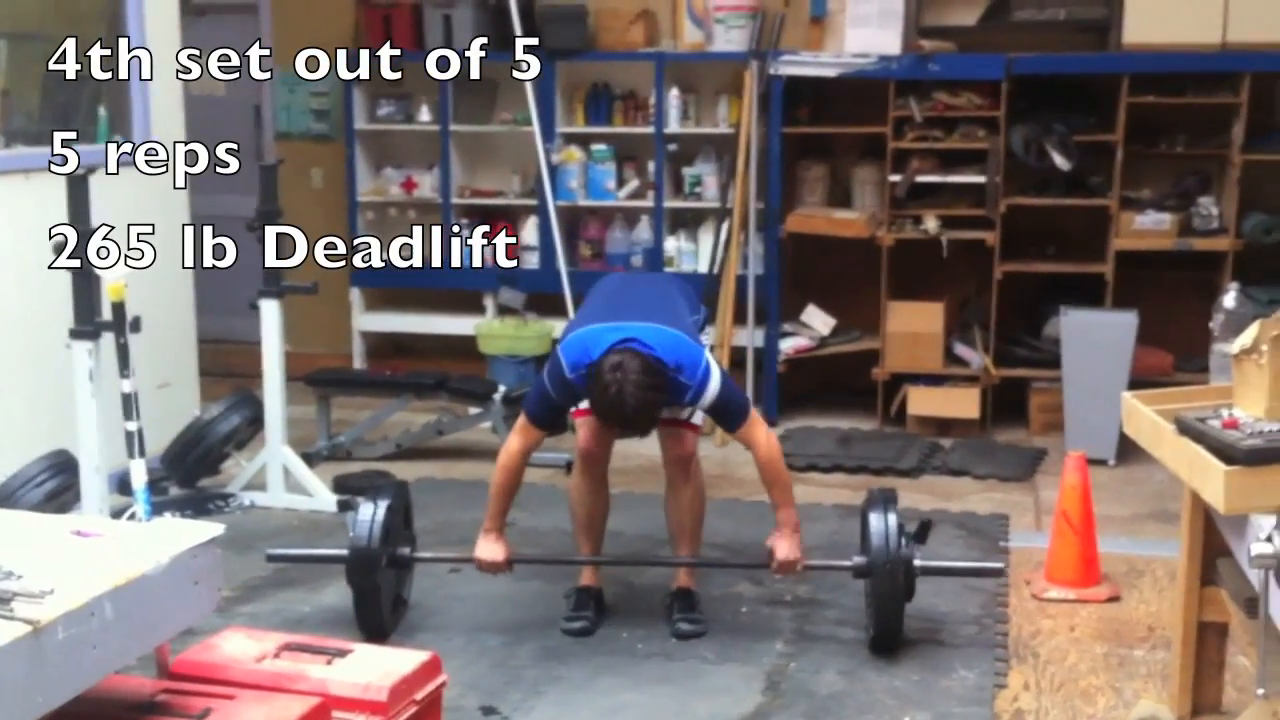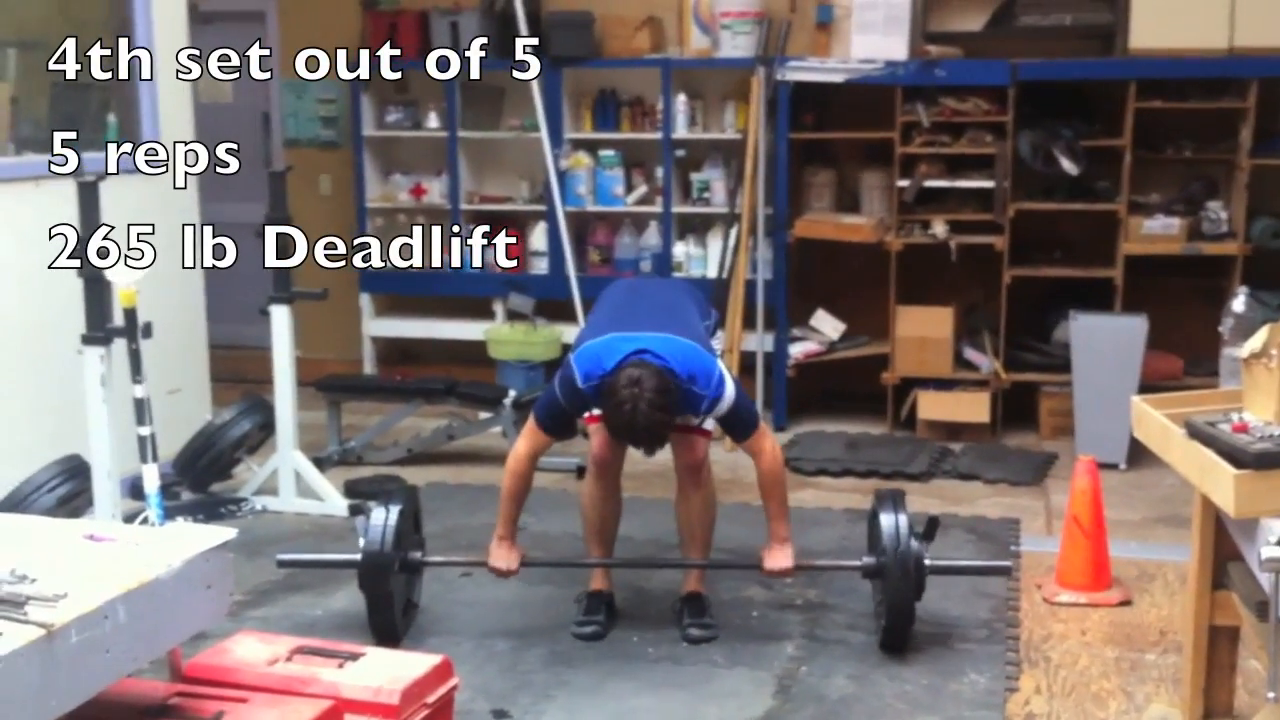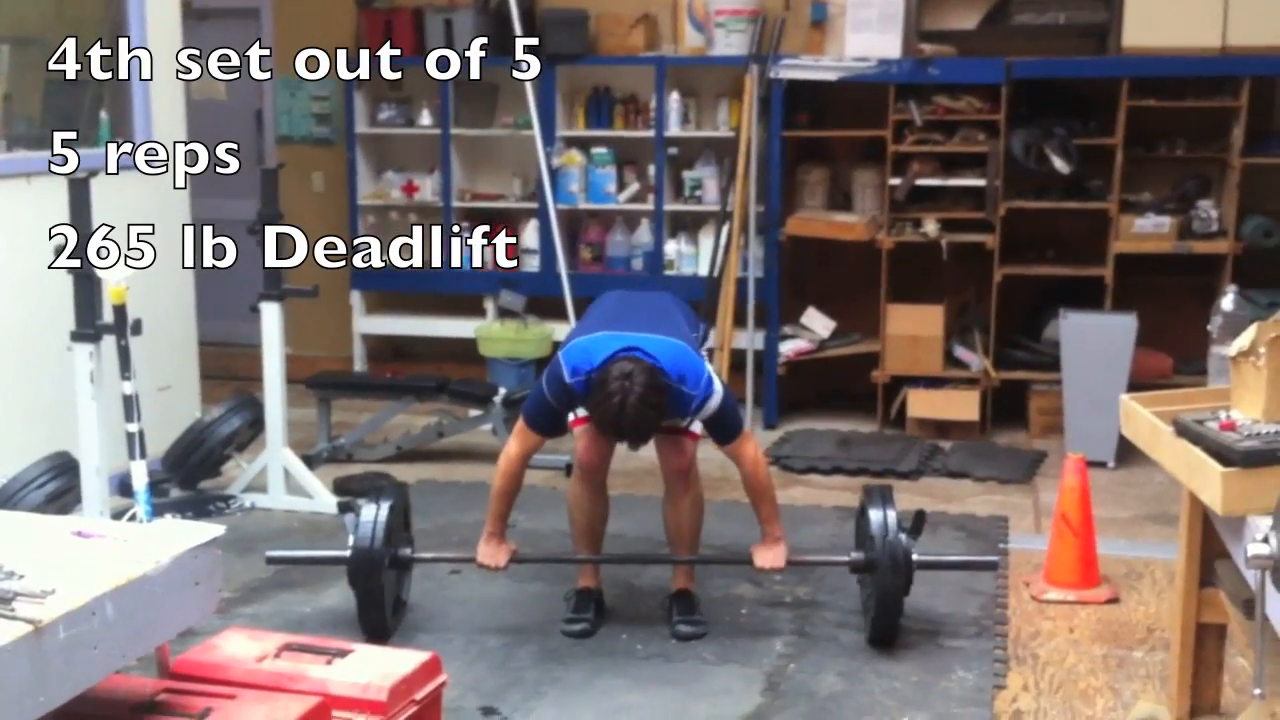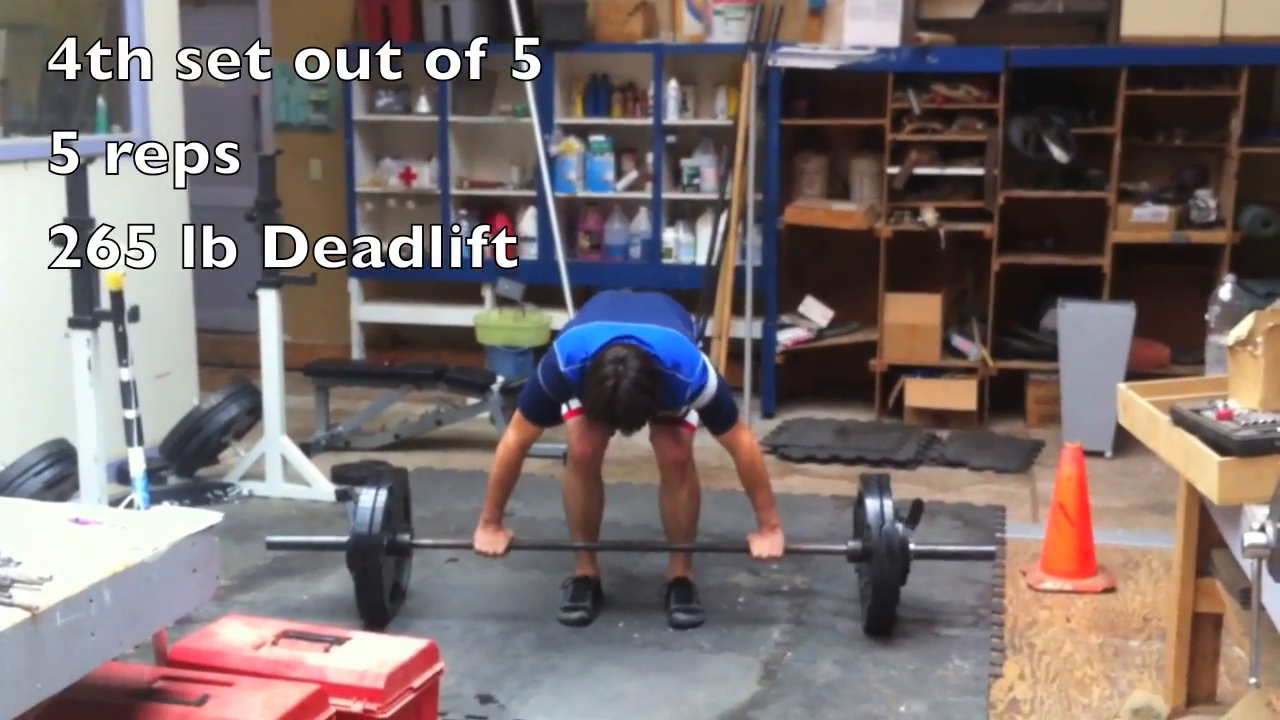
dt=0.5s
person 1, frame 1
left shoulder: (691, 368)
right shoulder: (570, 367)
left elbow: (762, 439)
right elbow: (518, 444)
left wrist: (787, 529)
right wrist: (491, 531)
left knee: (682, 453)
right knee: (588, 449)
left ankle: (684, 585)
right ankle: (588, 581)
person 1, frame 2
left shoulder: (705, 380)
right shoulder: (581, 375)
left elbow: (766, 449)
right elbow: (526, 448)
left wrist: (779, 541)
right wrist: (504, 538)
left knee: (694, 461)
right knee: (602, 457)
left ankle: (694, 590)
right ankle: (599, 588)
person 1, frame 3
left shoulder: (693, 382)
right shoulder: (569, 374)
left elbow: (747, 454)
right elbow: (517, 451)
left wrist: (772, 537)
right wrist: (493, 535)
left knee: (680, 466)
right knee: (588, 461)
left ankle: (683, 588)
right ankle: (587, 586)
person 1, frame 4
left shoulder: (688, 370)
right shoulder: (565, 364)
left elbow: (743, 443)
right elbow: (515, 440)
left wrist: (769, 526)
right wrist: (490, 522)
right hip: (592, 359)
left knee: (677, 456)
right knee: (582, 452)
left ankle: (681, 577)
right ankle: (585, 575)
